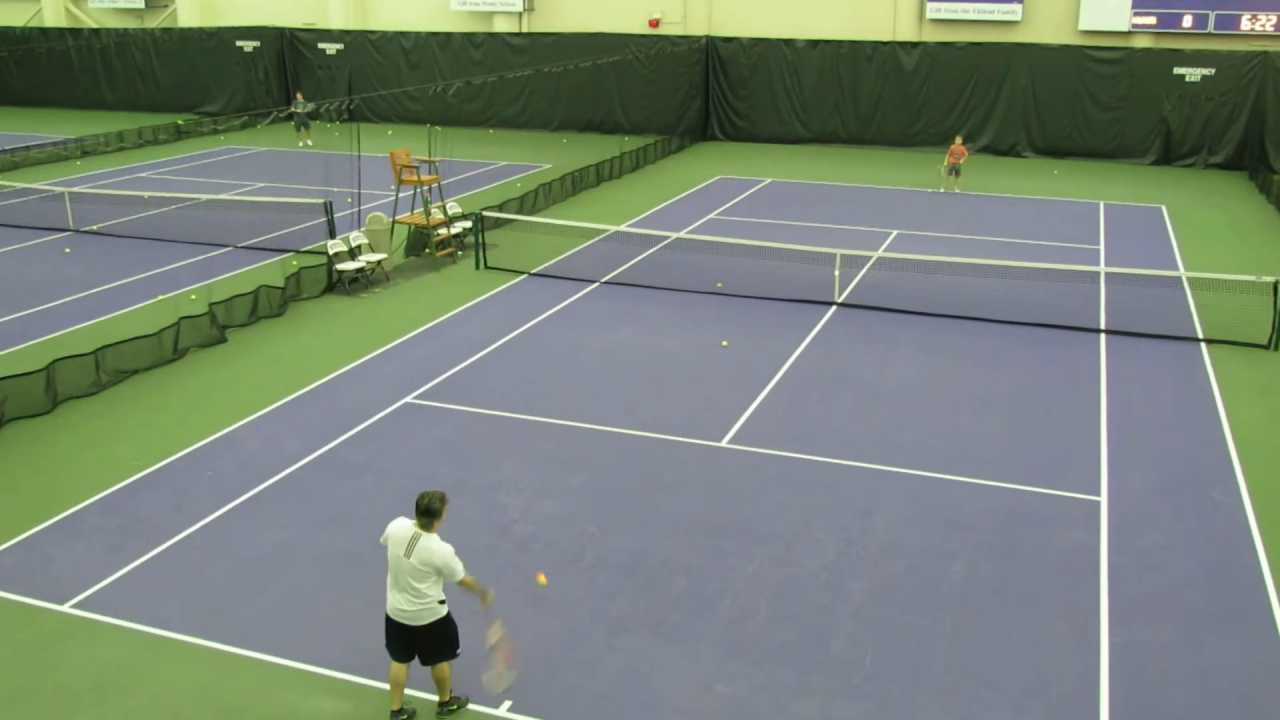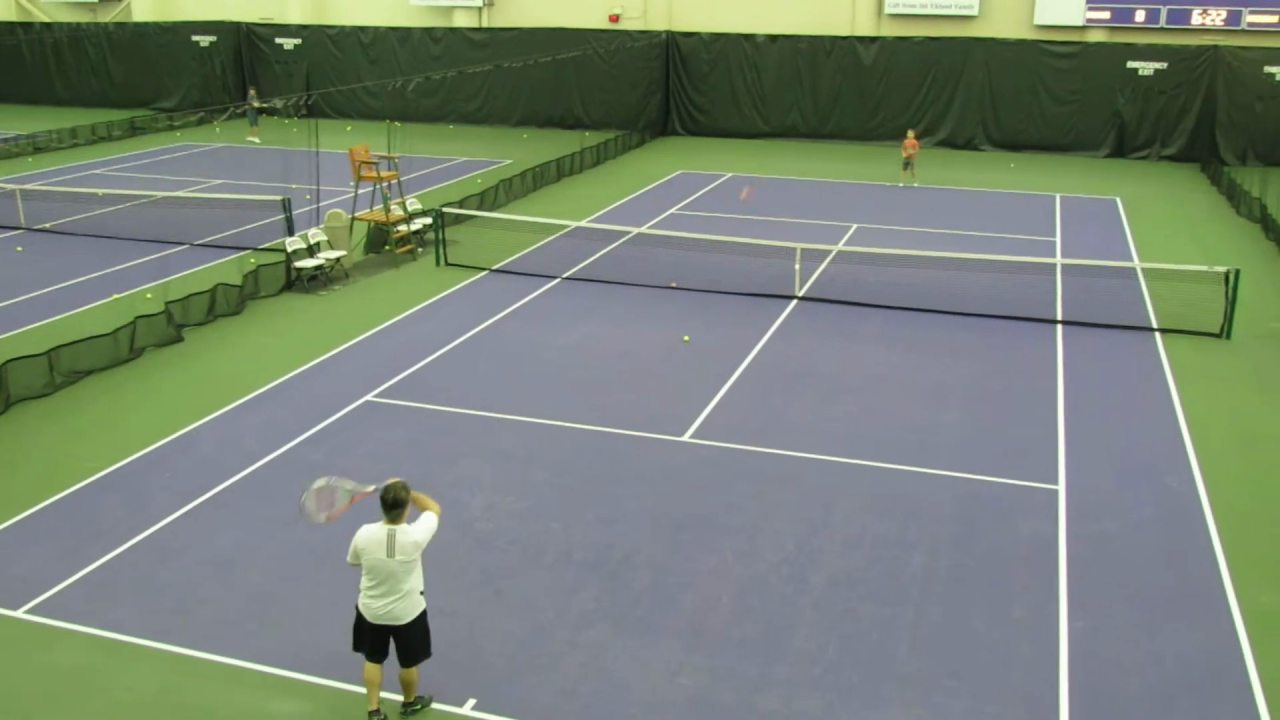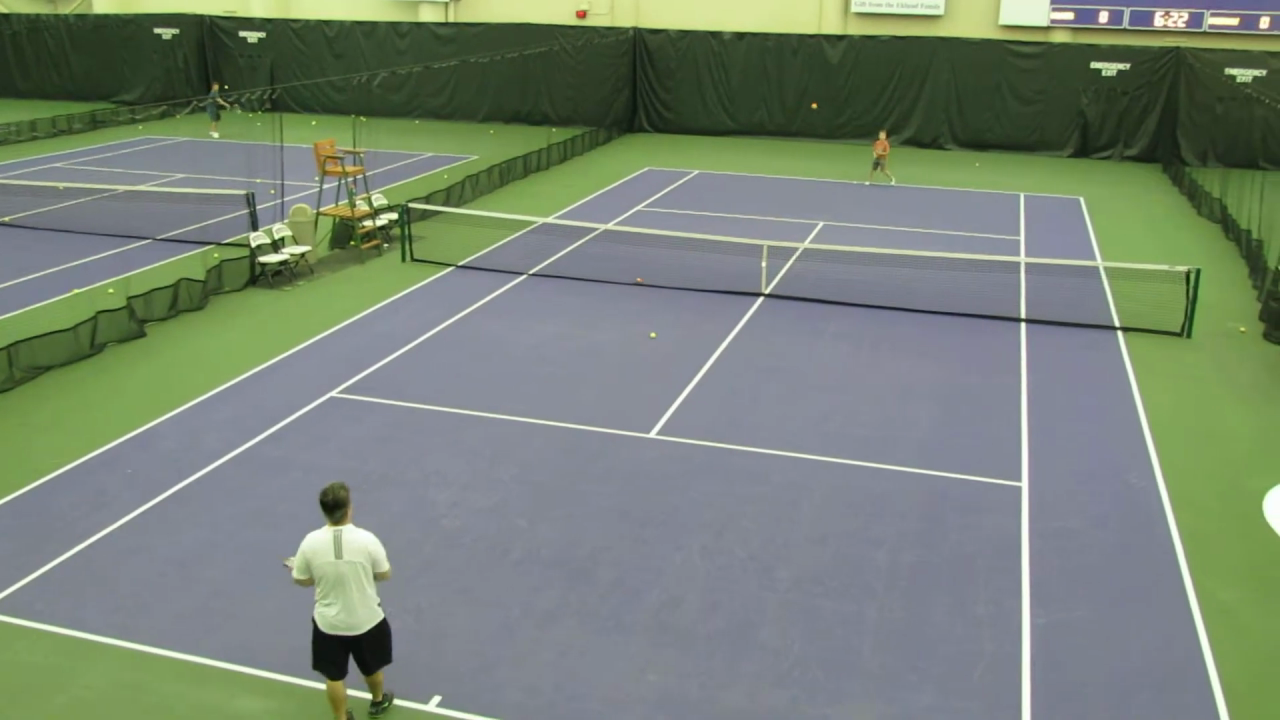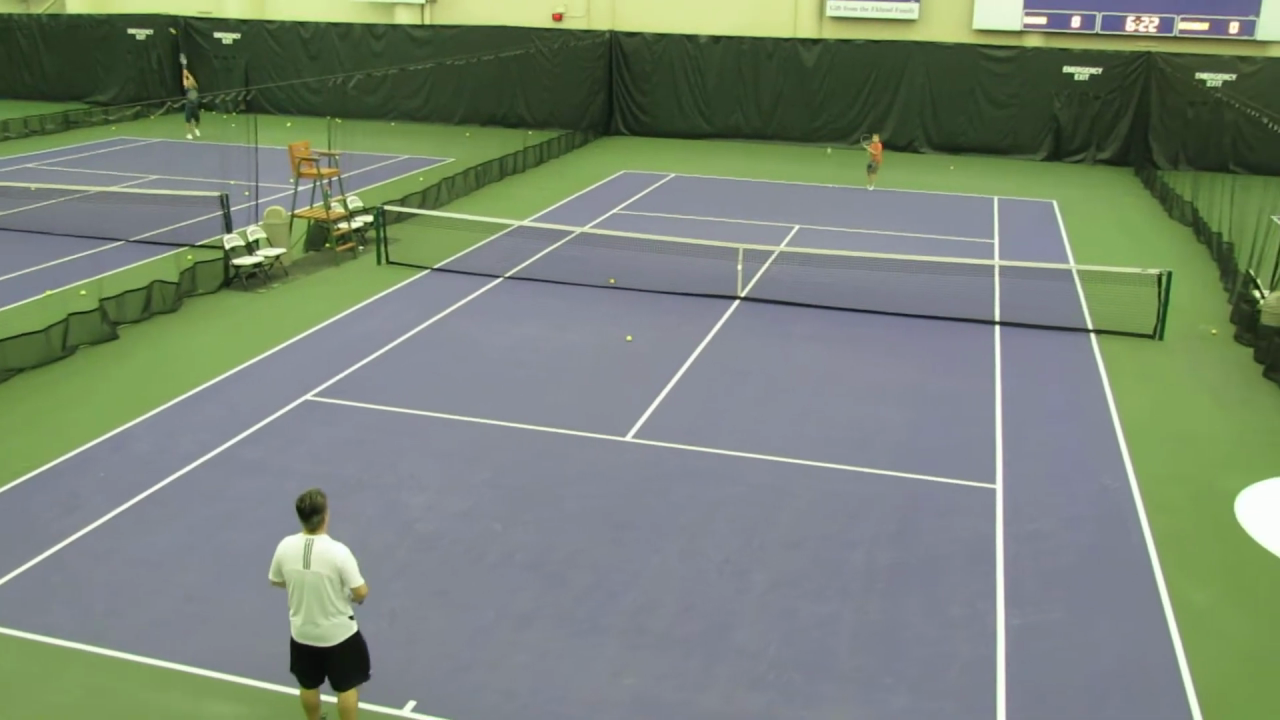
dt=0.4s
person 1, frame 1
left shoulder: (396, 526)
right shoulder: (440, 551)
right elbow: (462, 579)
right wrist: (484, 593)
left hip: (395, 610)
right hip: (429, 615)
left knee: (399, 659)
right knee: (439, 660)
person 1, frame 2
left shoulder: (364, 534)
right shoulder: (416, 536)
left elbow: (354, 561)
right elbow: (434, 508)
right wrist: (407, 494)
left hip: (371, 611)
right hip: (408, 613)
left knee: (373, 660)
right knee: (409, 662)
person 1, frame 3
left shoulder: (311, 542)
right shoulder: (366, 539)
left elbow: (300, 579)
right elbow: (385, 575)
left hip: (329, 623)
right hip: (366, 620)
left knee: (334, 676)
right knee: (373, 667)
right ankle: (378, 701)
person 1, frame 4
left shoulder: (285, 546)
right shoulder: (338, 552)
left elbow: (276, 581)
right elbow: (360, 593)
right wrist: (354, 595)
left hip: (302, 633)
right hip: (338, 634)
left knee: (309, 686)
right knee: (346, 687)
